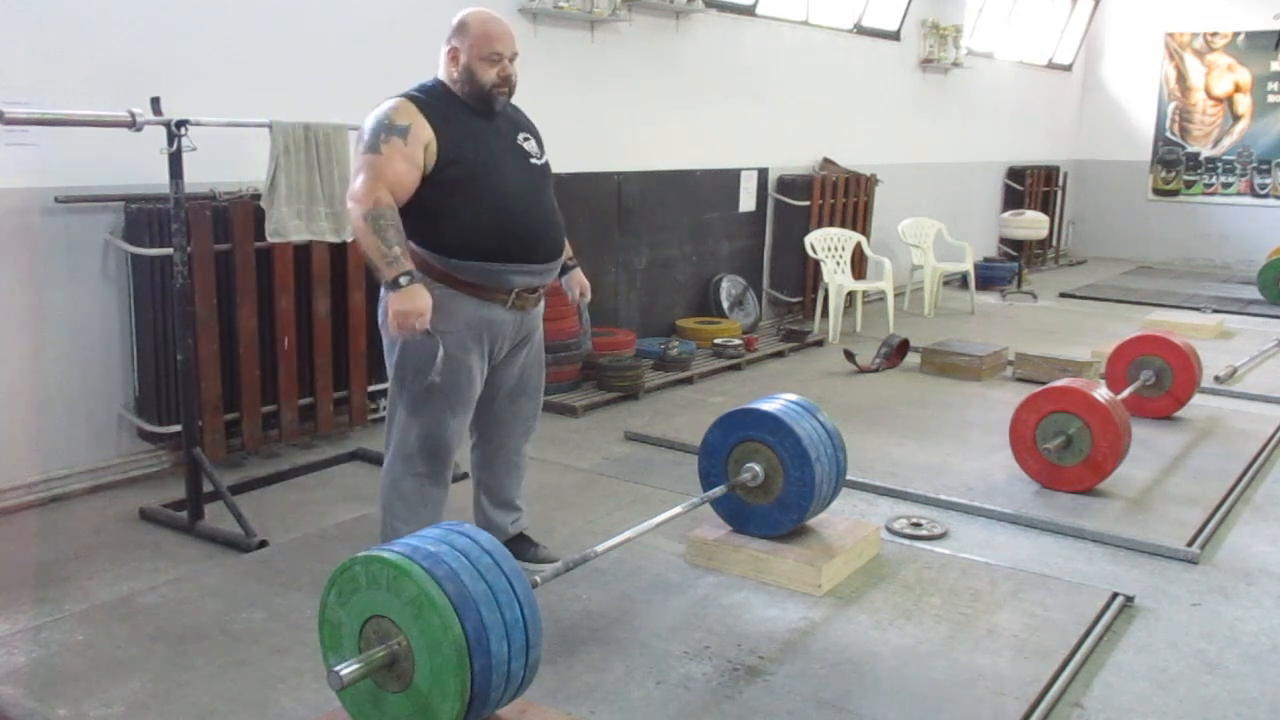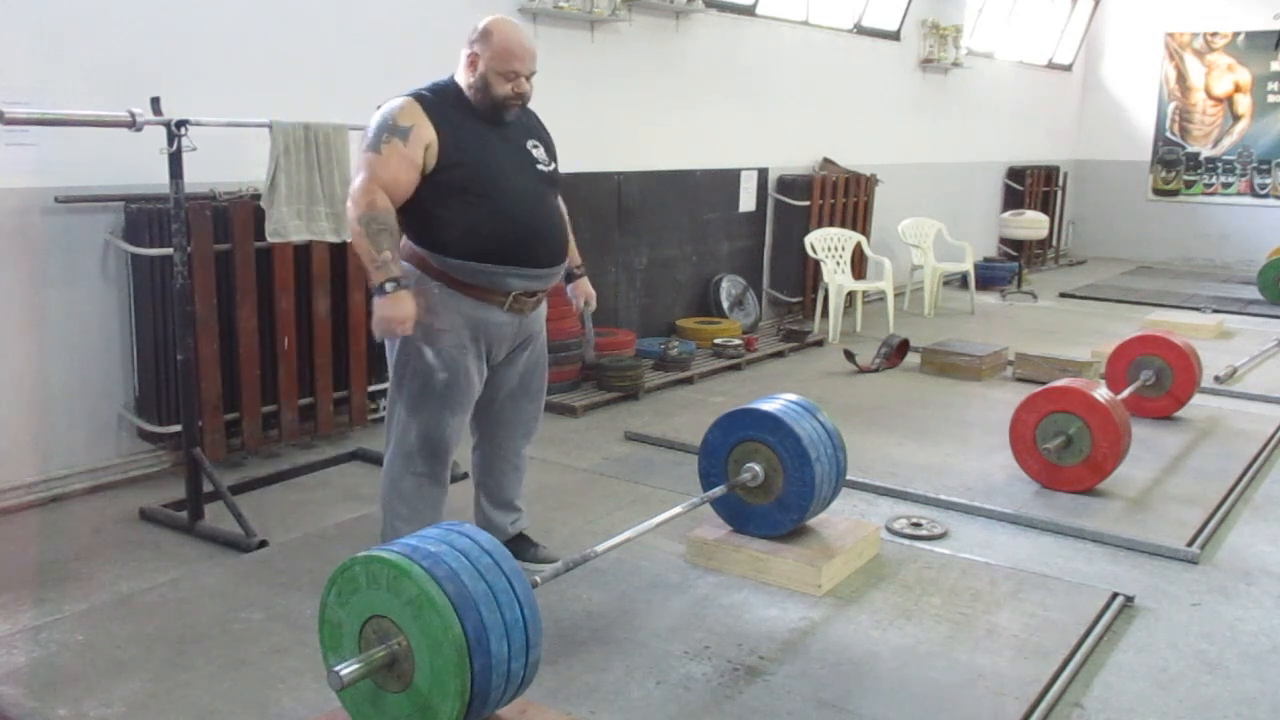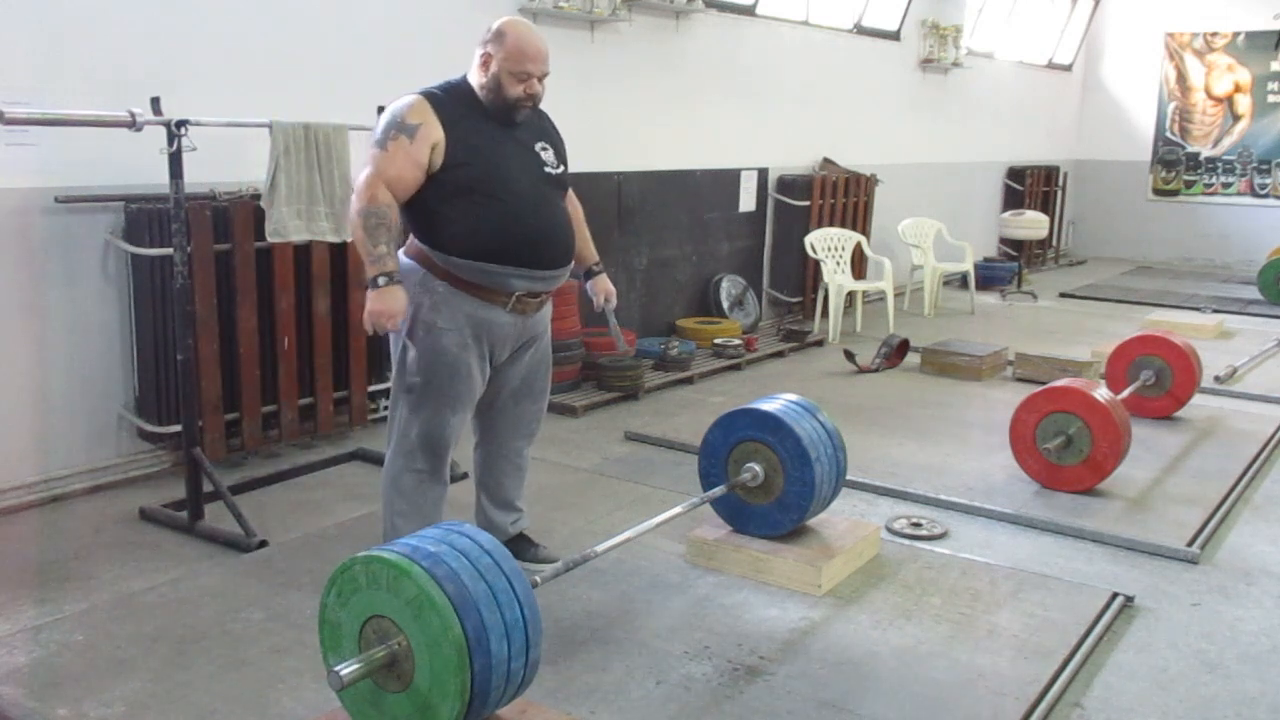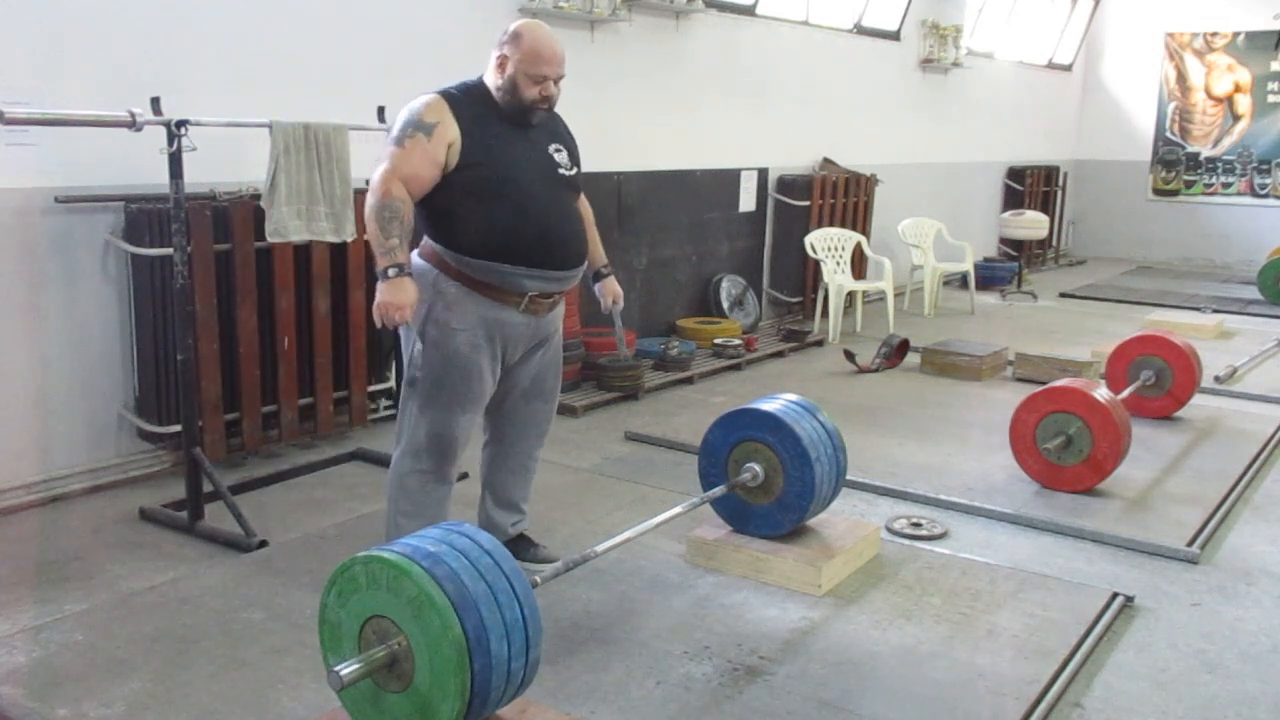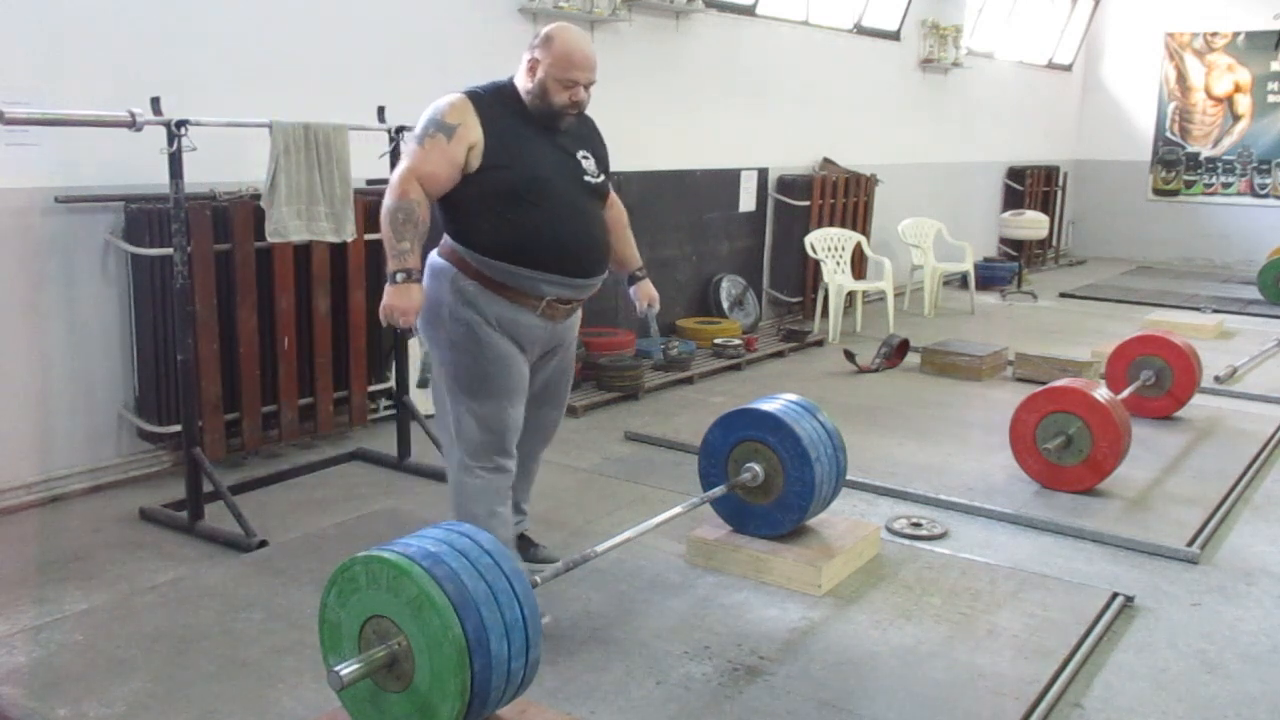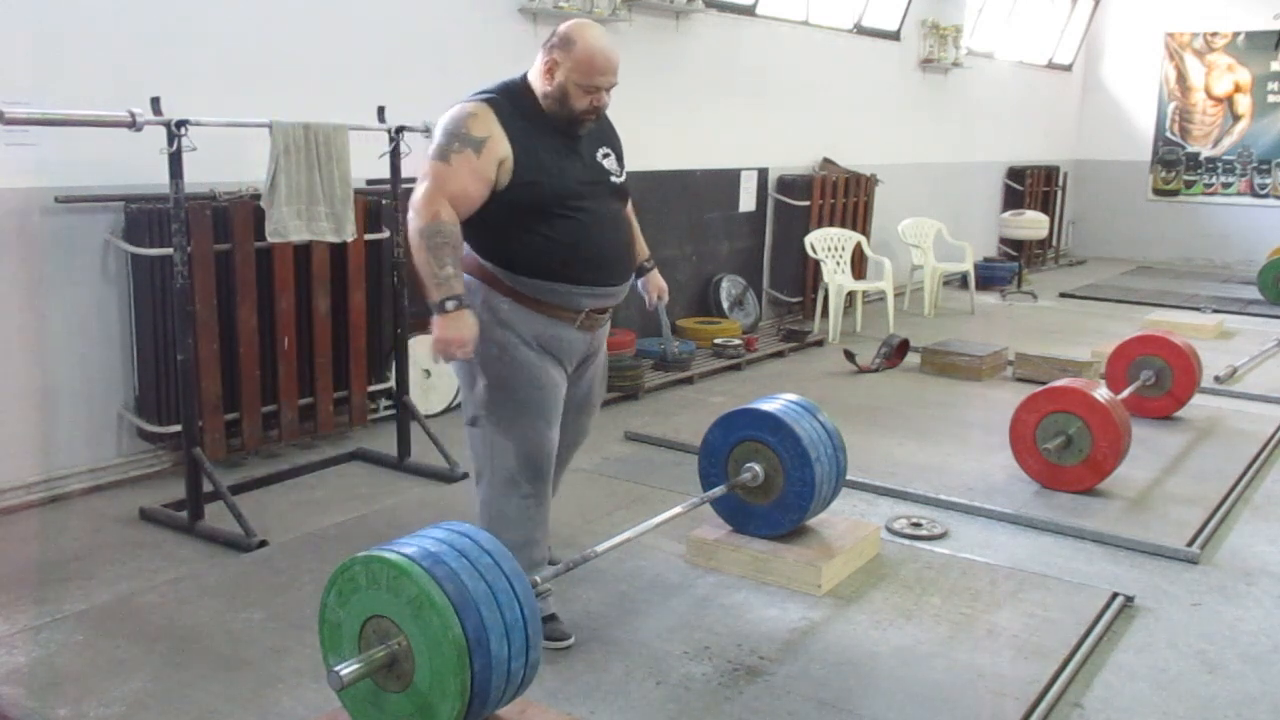
dt=0.4s
person 1, frame 1
left shoulder: (515, 119)
right shoulder: (409, 119)
right elbow: (370, 201)
left wrist: (566, 263)
right wrist: (402, 282)
left hip: (522, 309)
right hip: (448, 309)
left knee: (509, 433)
right knee: (427, 444)
left ankle: (504, 533)
person 1, frame 2
left shoulder: (529, 124)
right shoulder: (415, 118)
left elbow: (548, 204)
right elbow: (369, 201)
left wrist: (573, 271)
right wrist: (391, 286)
left hip: (525, 311)
right hip: (447, 309)
left knee: (510, 433)
right knee: (426, 442)
left ankle: (503, 533)
person 1, frame 3
left shoulder: (540, 125)
right shoulder: (425, 117)
left elbow: (563, 202)
right elbow: (374, 194)
left wrist: (593, 268)
right wrist: (382, 280)
left hip: (529, 311)
right hip: (451, 306)
left knee: (512, 433)
right knee: (427, 440)
left ankle: (504, 532)
person 1, frame 4
left shoulder: (553, 127)
right shoulder: (442, 117)
left elbow: (574, 204)
right elbow: (389, 190)
left wrist: (600, 271)
right wrist: (395, 272)
left hip: (541, 313)
right hip: (462, 308)
left knee: (522, 433)
right knee: (434, 440)
left ankle: (504, 532)
person 1, frame 5
left shoulder: (585, 132)
right shoulder: (467, 117)
left elbow: (607, 208)
right elbow: (408, 189)
left wrist: (635, 275)
right wrist: (403, 275)
left hip: (557, 316)
right hip: (478, 307)
left knee: (530, 436)
right knee: (486, 445)
left ankle: (509, 530)
person 1, frame 6
left shoulder: (598, 127)
right shoulder: (484, 125)
left elbow: (616, 204)
right elbow: (433, 210)
left wrist: (643, 266)
right wrist: (449, 305)
left hip: (585, 324)
right hip: (511, 322)
left knee: (559, 446)
right knee: (520, 464)
left ankle: (522, 543)
